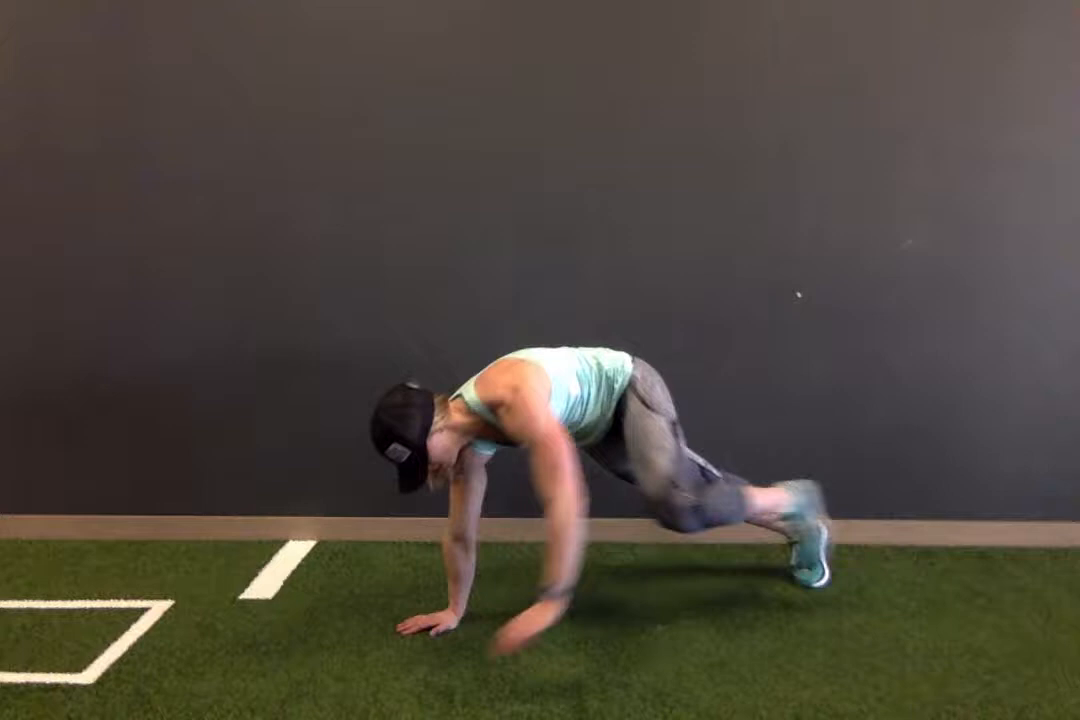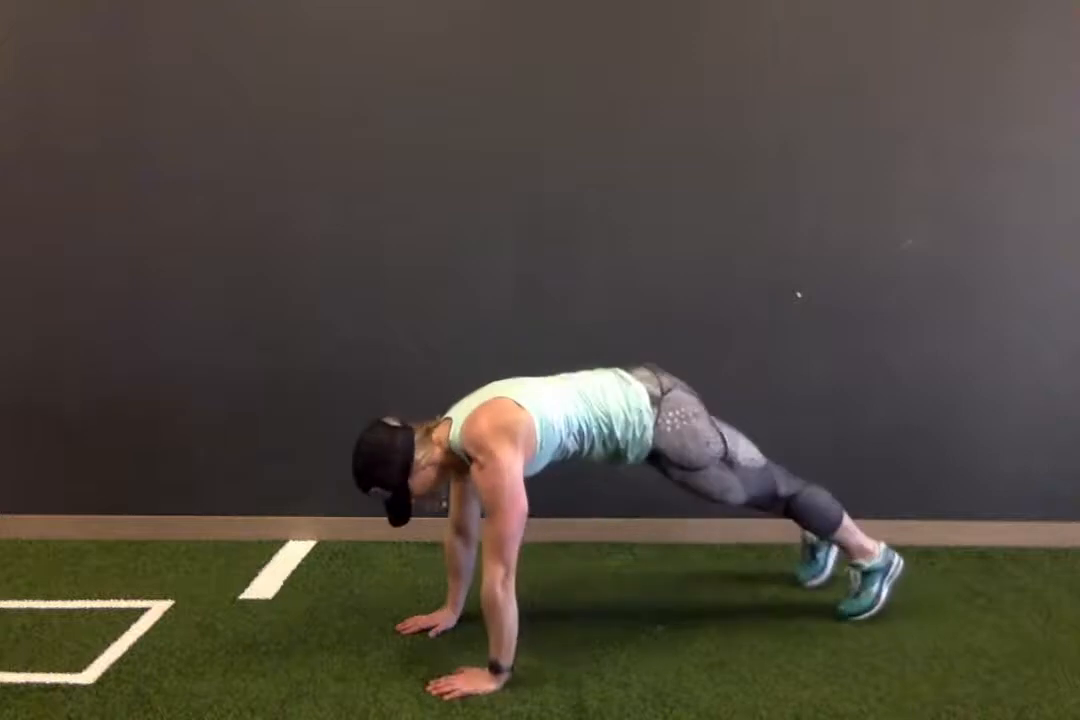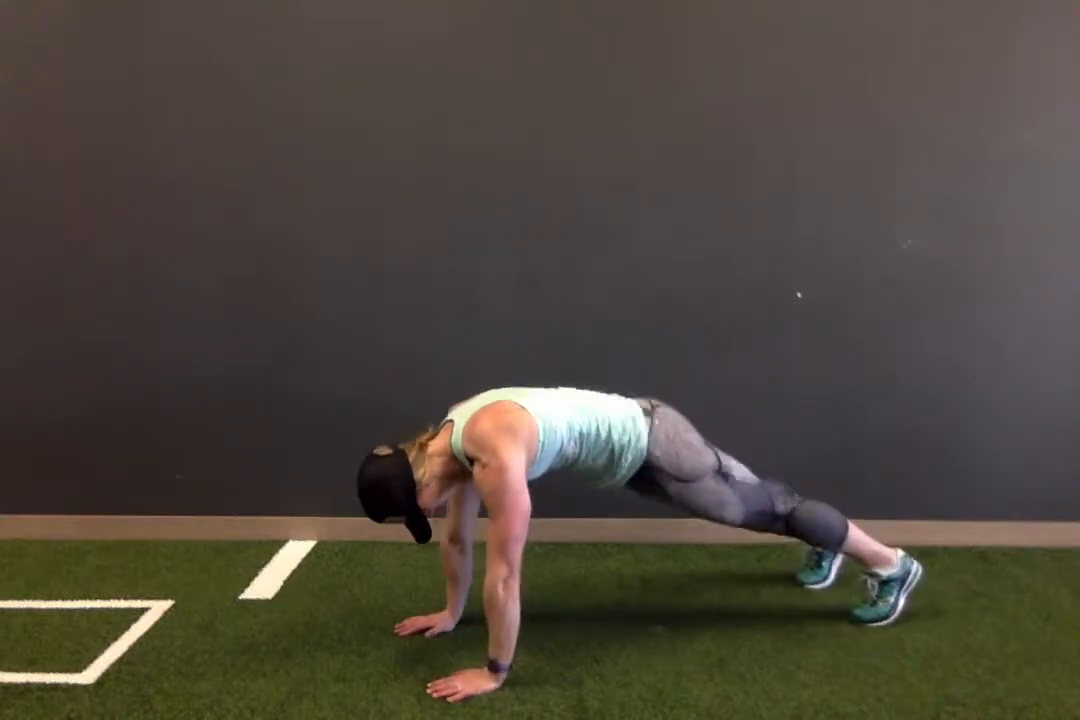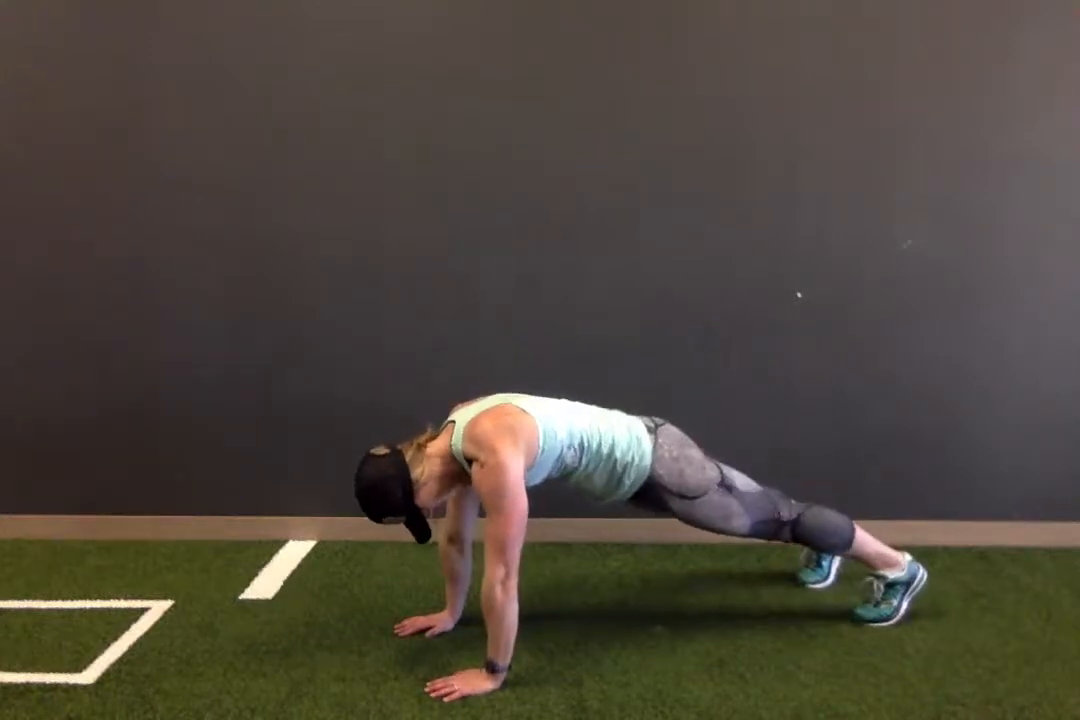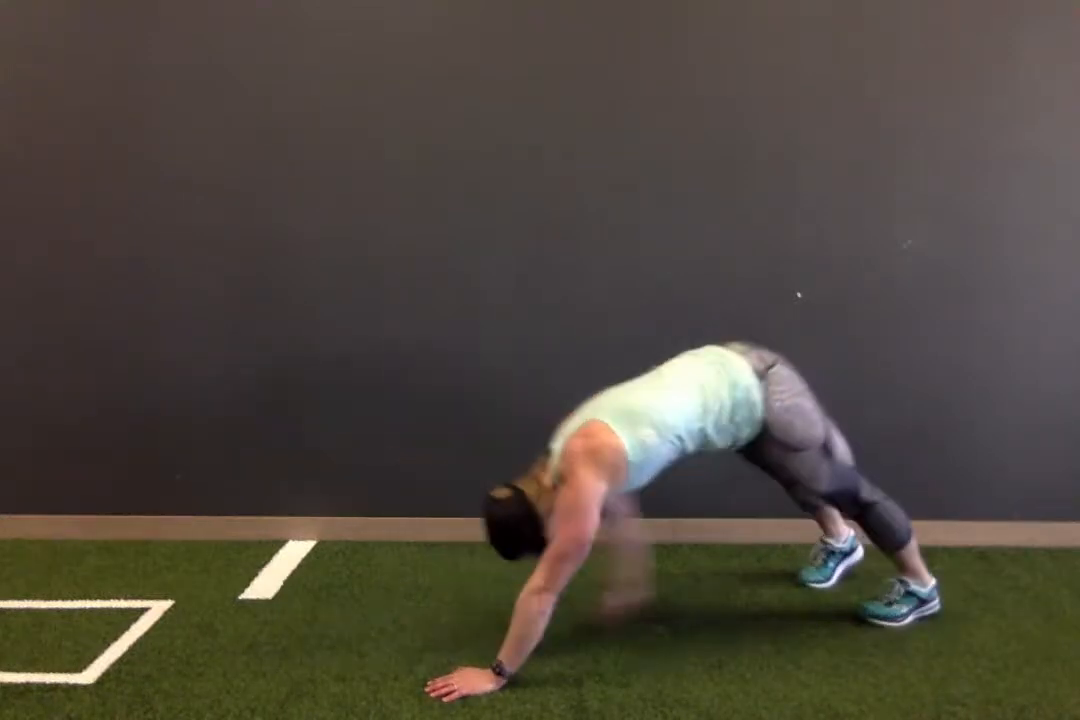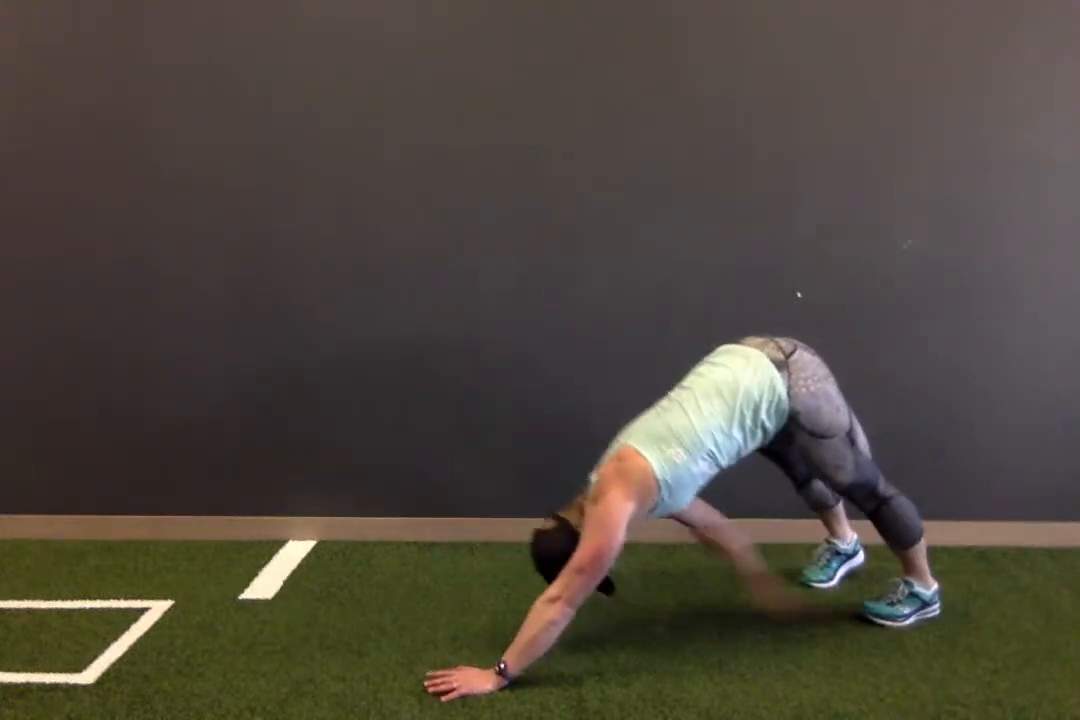
dt=0.5s
person 1, frame 1
left shoulder: (514, 399)
right shoulder: (464, 428)
left elbow: (567, 496)
right elbow: (460, 531)
left wrist: (554, 598)
right wrist: (454, 608)
left hip: (626, 384)
right hip: (596, 423)
left knee: (674, 505)
right knee: (681, 475)
left ankle: (791, 500)
right ankle: (795, 533)
person 1, frame 2
left shoulder: (490, 451)
right shoulder: (454, 434)
left elbow: (500, 571)
right elbow: (462, 530)
left wrist: (496, 673)
right wrist: (451, 610)
left hip: (656, 418)
right hip: (634, 391)
left knee: (765, 487)
right knee: (748, 481)
left ankle: (873, 559)
right ankle: (817, 537)
person 1, frame 3
left shoulder: (491, 452)
right shoulder: (452, 440)
left elbow: (504, 573)
right elbow: (457, 537)
left wrist: (494, 672)
right wrist: (450, 612)
left hip: (646, 442)
right hip: (626, 453)
left knee: (760, 505)
right knee: (743, 495)
left ankle: (891, 566)
right ankle: (824, 545)
person 1, frame 4
left shoulder: (492, 454)
right shoulder: (453, 439)
left elbow: (502, 573)
right elbow: (455, 537)
left wrist: (493, 672)
right wrist: (451, 612)
left hip: (648, 459)
right hip: (629, 454)
left knee: (766, 514)
right knee: (749, 505)
left ankle: (897, 568)
right ankle: (822, 547)
person 1, frame 5
left shoulder: (585, 479)
right shoulder: (570, 458)
left elbow: (544, 588)
right elbow: (621, 508)
left wrist: (497, 674)
right wrist: (631, 577)
left hip: (759, 392)
right hip: (727, 370)
left knee: (846, 488)
right knee: (791, 469)
left ankle: (919, 586)
right ankle: (839, 544)
person 1, frame 6
left shoulder: (615, 501)
right shoulder: (619, 483)
left elbow: (561, 600)
right elbow: (706, 521)
left wrist: (497, 675)
right wrist: (757, 575)
left hip: (790, 384)
right hip: (753, 365)
left knee: (863, 487)
right knee: (798, 464)
left ankle: (922, 588)
right ankle: (843, 545)
